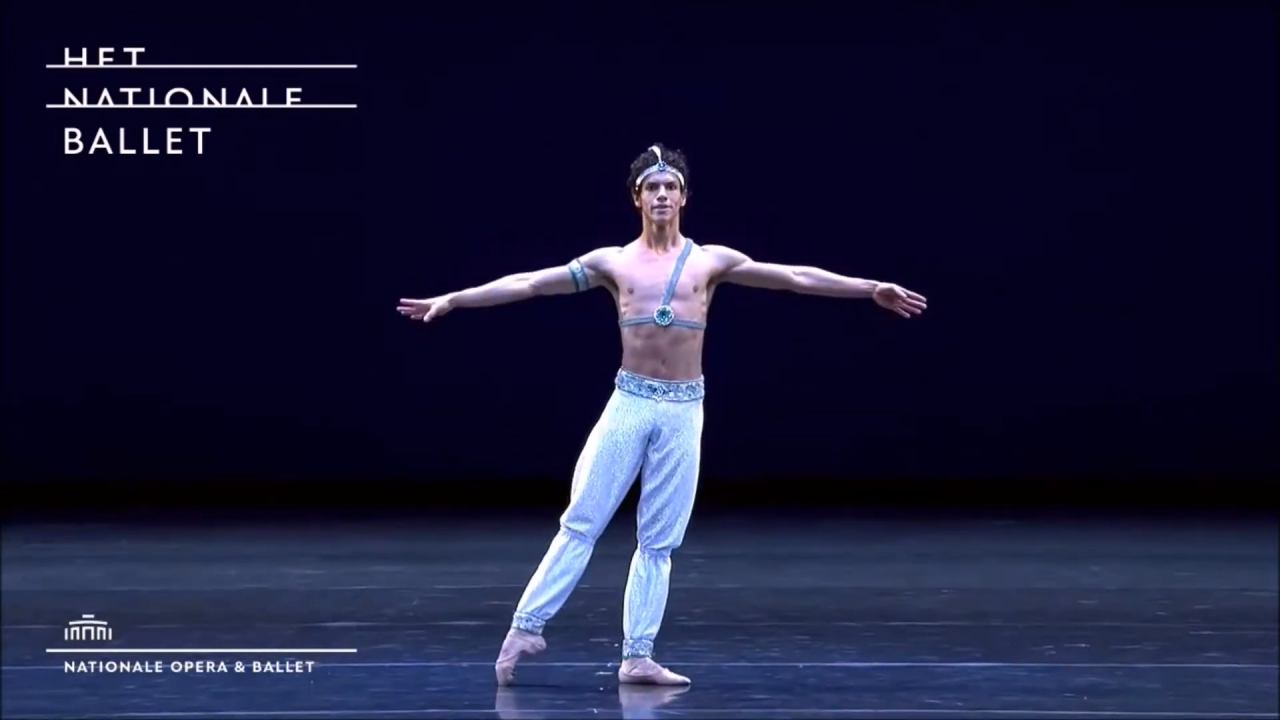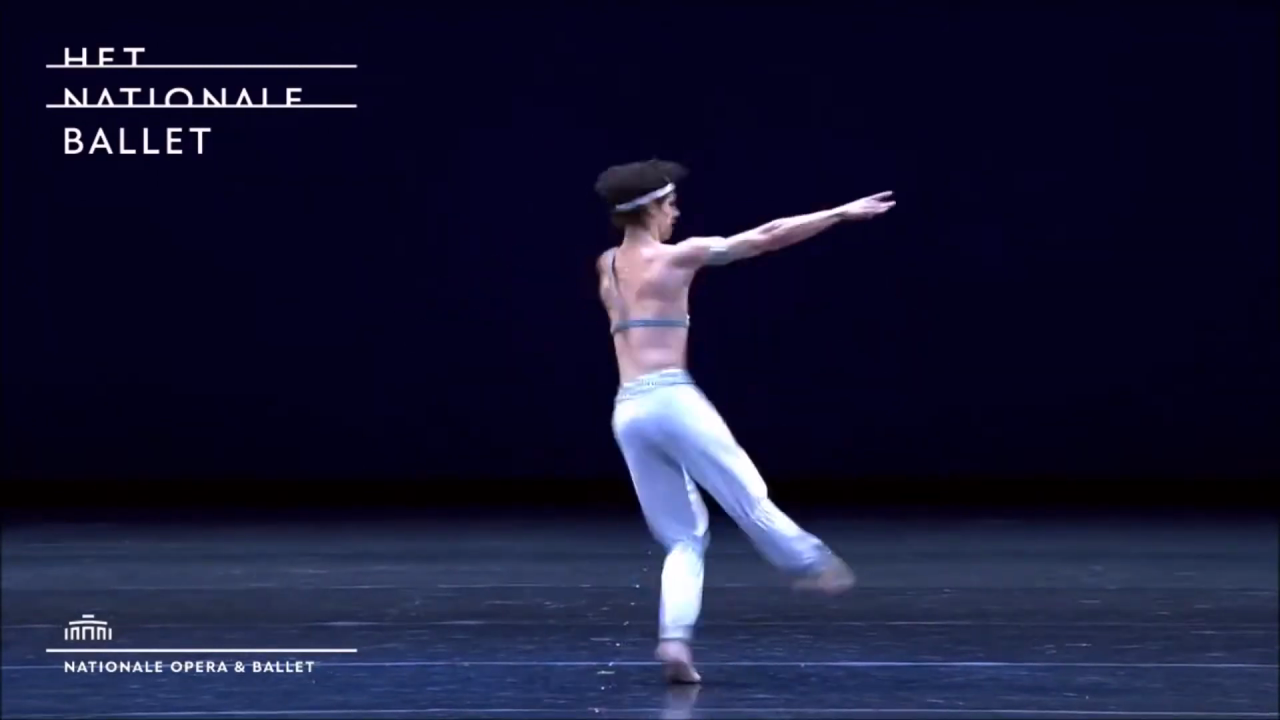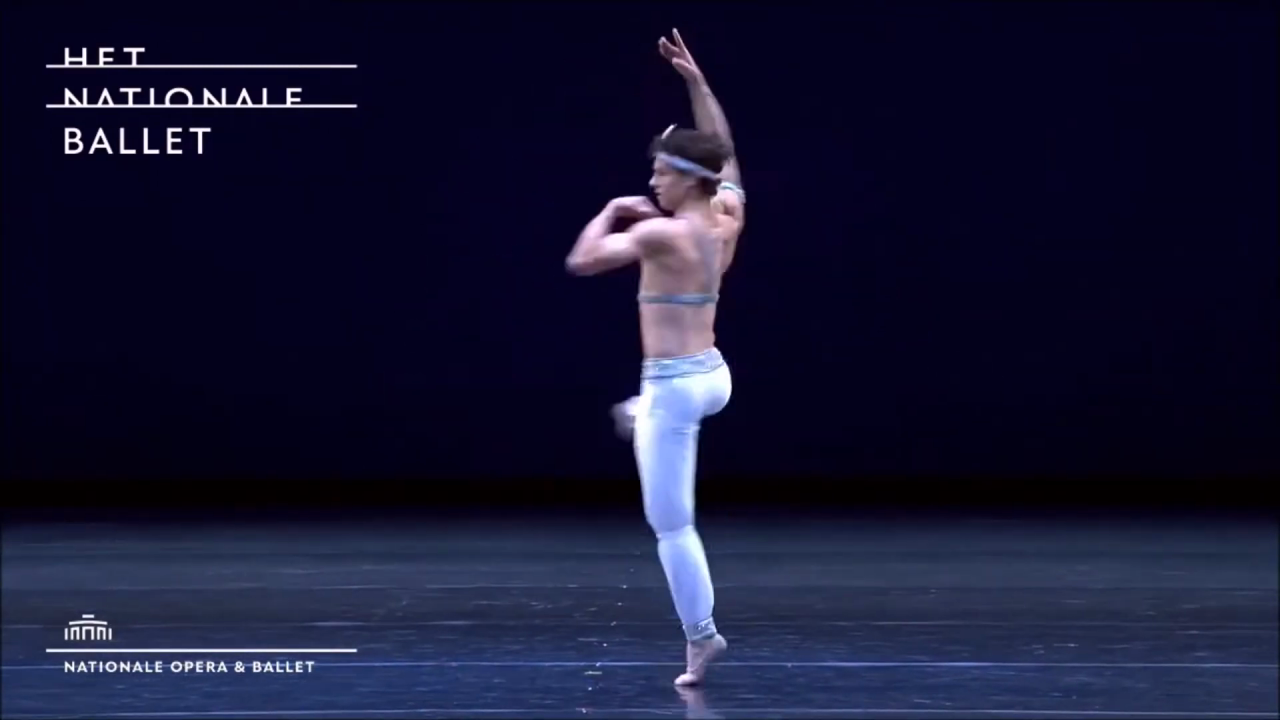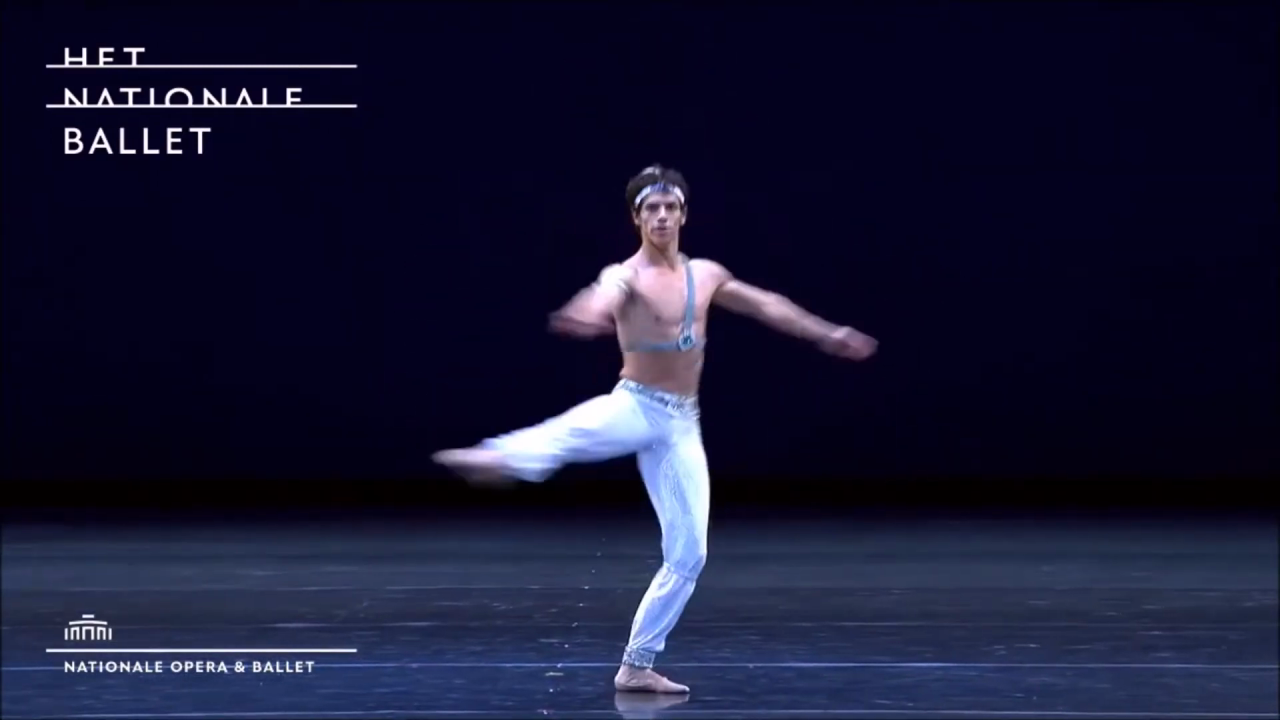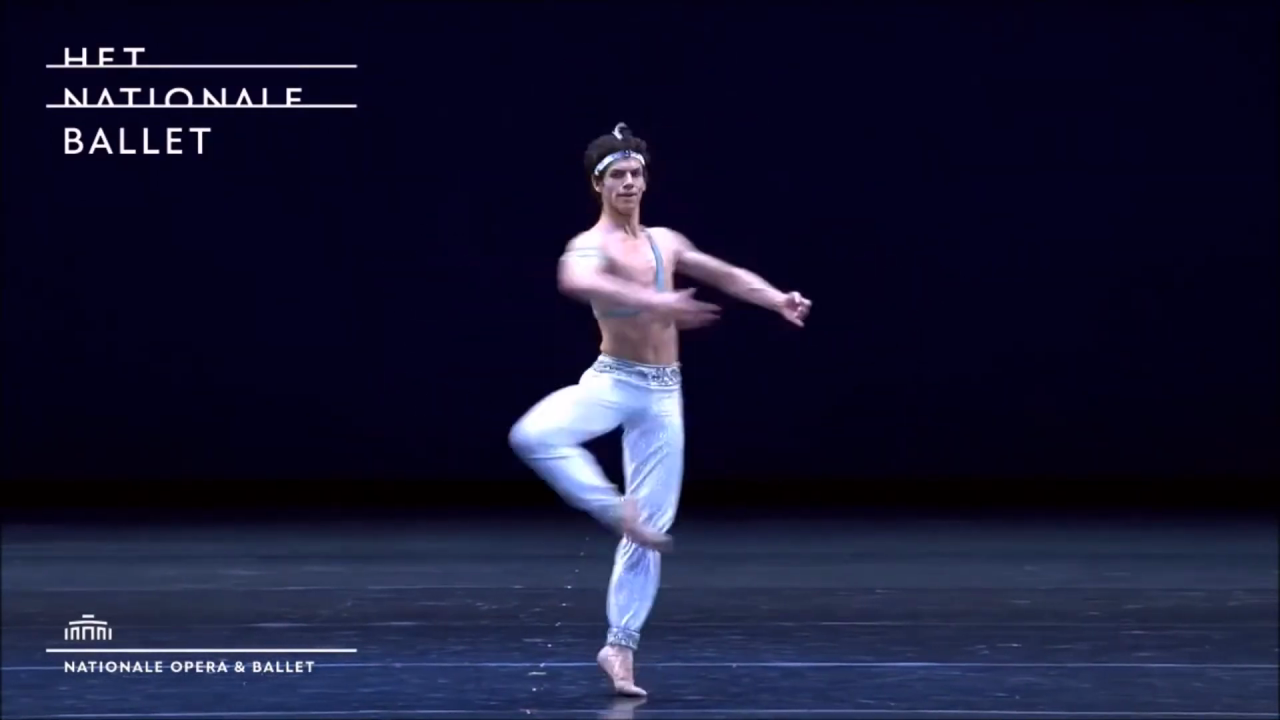
dt=1s
person 1, frame 1
left shoulder: (711, 259)
right shoulder: (611, 260)
left elbow: (796, 277)
right elbow: (527, 284)
left wrist: (872, 288)
right wrist: (450, 299)
left hip: (684, 409)
right hip: (630, 402)
left knee: (660, 540)
right knee: (582, 522)
left ankle: (638, 656)
right ankle: (525, 626)
person 1, frame 2
left shoulder: (610, 266)
right shoulder: (679, 255)
right elbow: (764, 237)
right wrist: (843, 212)
left hip: (633, 413)
right hip: (671, 403)
left knee: (681, 533)
right knee: (748, 498)
left ankle: (674, 641)
person 1, frame 3
left shoulder: (664, 232)
right shoulder: (726, 217)
left elbow: (585, 260)
right elbow: (724, 150)
left wrist: (614, 212)
right wrist: (698, 79)
left hip: (674, 385)
right hip: (707, 375)
left knee: (671, 523)
left ankle: (700, 638)
person 1, frame 4
left shoulder: (706, 275)
right shoulder: (622, 277)
left elbow: (764, 305)
right elbow: (592, 305)
left wrist: (829, 333)
right wrist: (589, 315)
left hip: (678, 425)
right hip: (632, 409)
left knee: (688, 559)
left ankle: (639, 664)
right ankle: (495, 456)
person 1, frame 5
left shoulder: (663, 240)
right shoulder: (587, 245)
left elbow: (725, 273)
right elbow: (580, 283)
left wrist: (778, 297)
right wrist: (658, 301)
left hip: (659, 394)
right hip: (609, 383)
left knee: (651, 533)
right knee: (535, 437)
left ankle: (620, 646)
right ankle: (626, 512)
